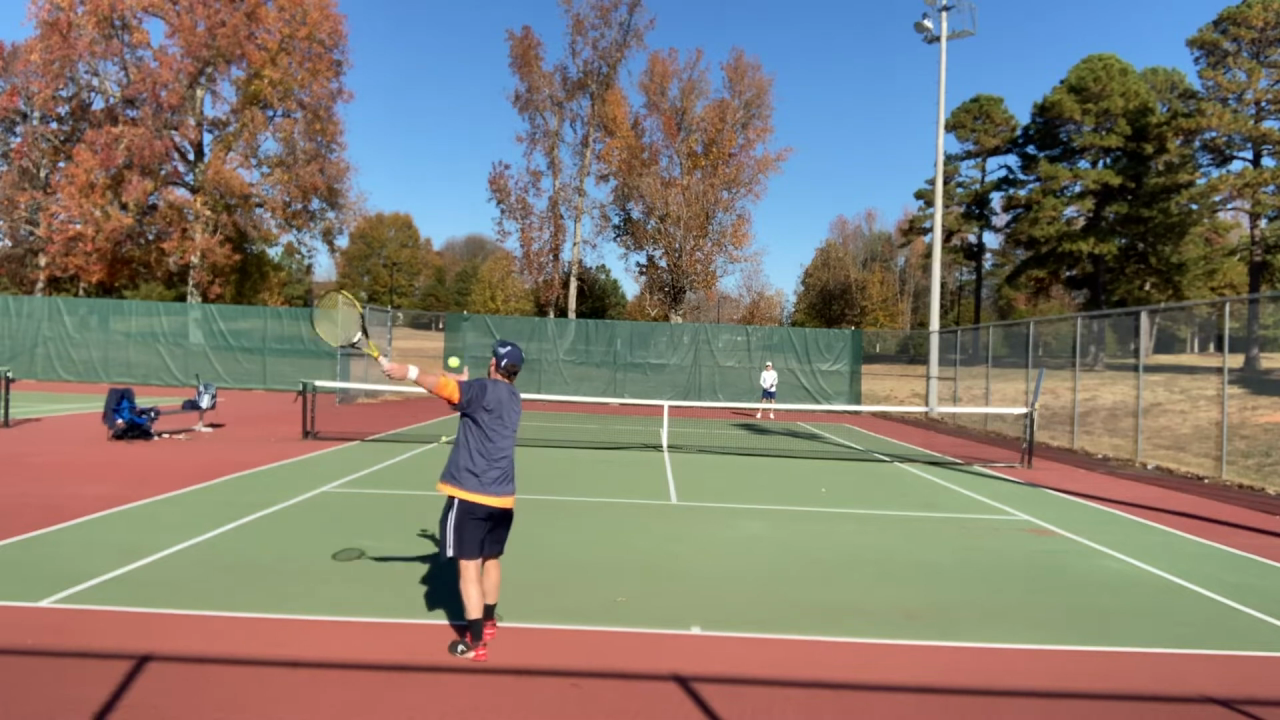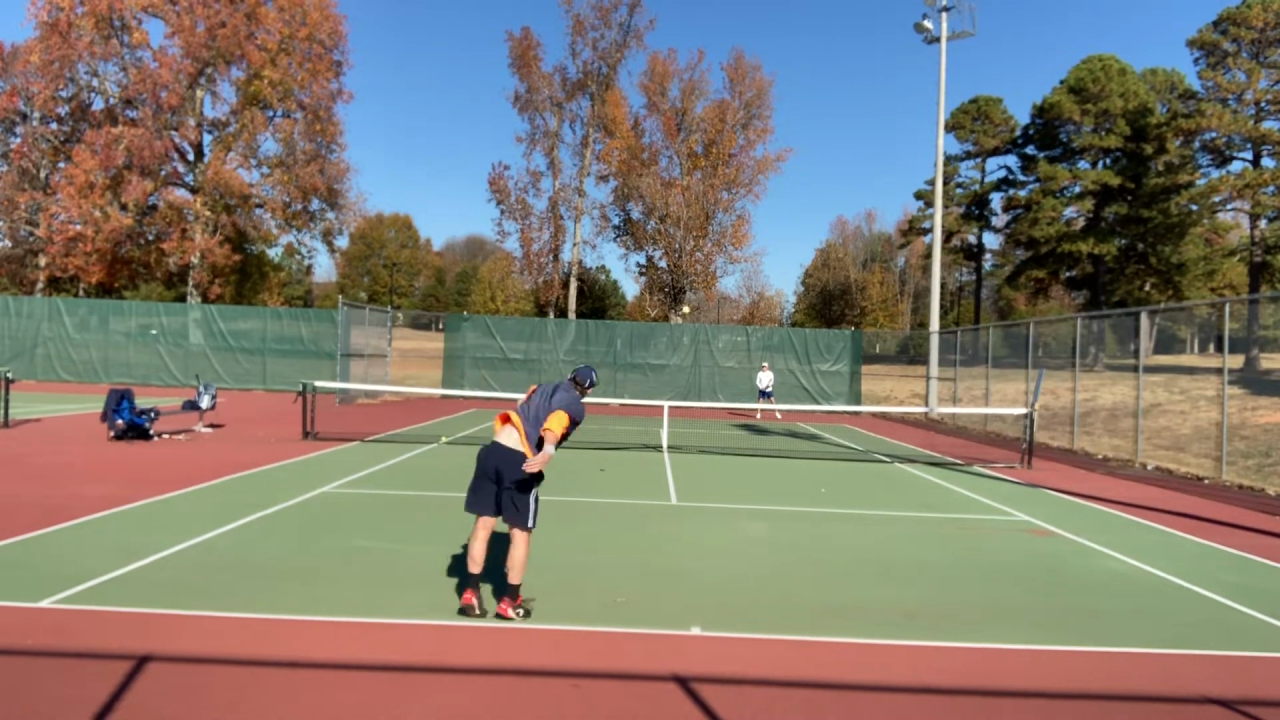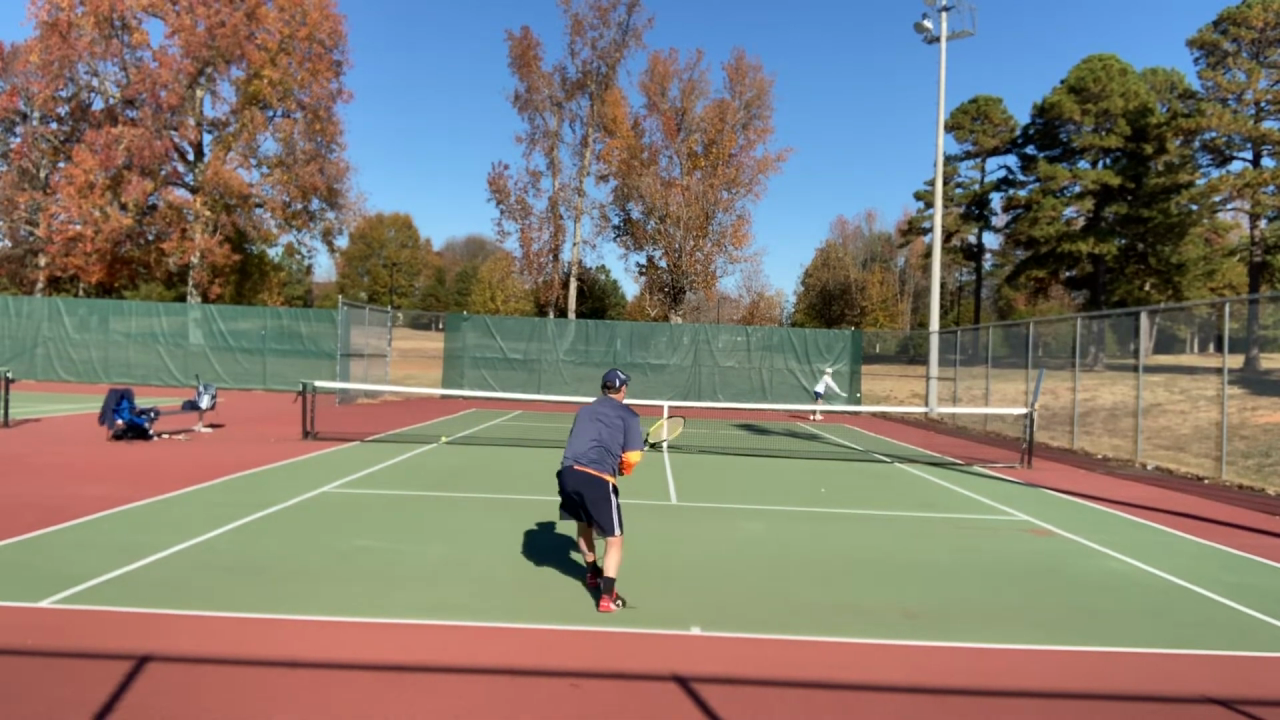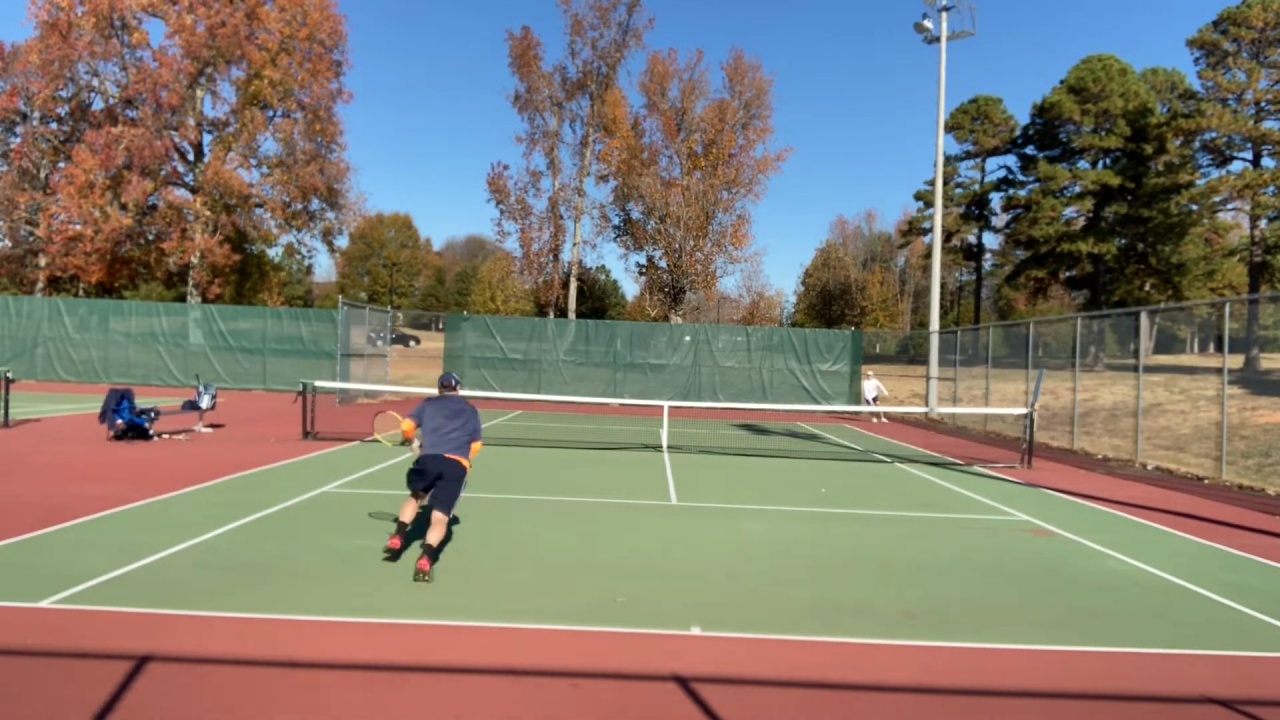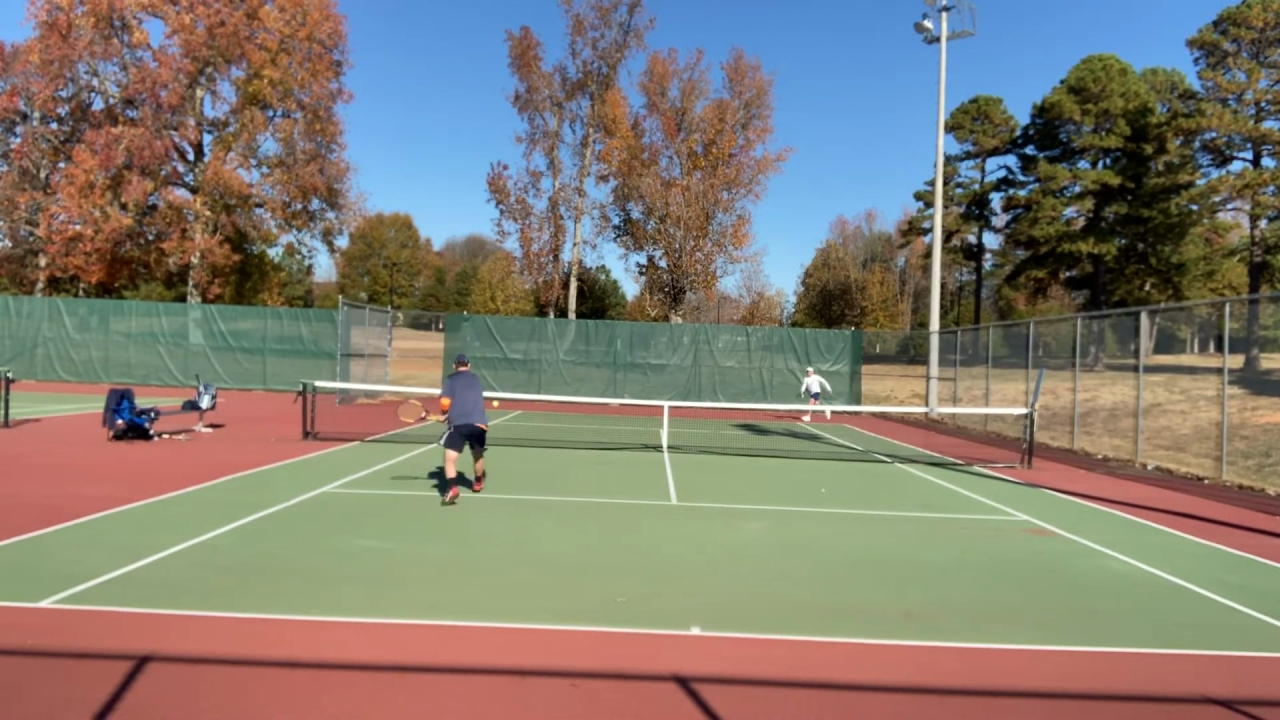
dt=1s
person 1, frame 1
left shoulder: (486, 389)
right shoulder: (512, 398)
left elbow: (447, 389)
left wrist: (409, 372)
right wrist: (466, 382)
left hip: (470, 494)
right hip: (503, 498)
left knee: (469, 567)
right knee: (491, 559)
left ankle: (476, 640)
right ankle: (488, 621)
person 1, frame 2
left shoulder: (551, 388)
right shoulder: (577, 406)
right elbow: (557, 422)
right wrist: (548, 450)
left hip: (494, 450)
right hip: (522, 463)
left knee: (483, 525)
right knee: (520, 533)
left ankle: (470, 593)
right ankle: (510, 601)
person 1, frame 3
left shoulder: (585, 410)
right shoulder: (629, 416)
right elbow: (632, 457)
right wrist: (622, 469)
left hip: (568, 473)
right hip: (598, 481)
left knee: (585, 526)
right knee: (614, 540)
left ankle: (593, 573)
right ankle: (607, 597)
person 1, frame 4
left shoulder: (428, 403)
right shoulder: (471, 411)
left elbow: (407, 426)
right elbow: (475, 445)
left wrist: (414, 442)
left hip: (430, 458)
right hip: (457, 466)
left knee: (414, 498)
right knee: (439, 519)
left ankle: (398, 538)
right ankle: (425, 560)
person 1, frame 5
left shoulder: (451, 379)
right shoulder: (477, 380)
left elbow: (445, 402)
left wrist: (444, 414)
left hip: (459, 424)
right hip: (479, 424)
left knee: (450, 458)
right knee: (478, 455)
left ankle: (452, 488)
right ankle: (478, 482)
